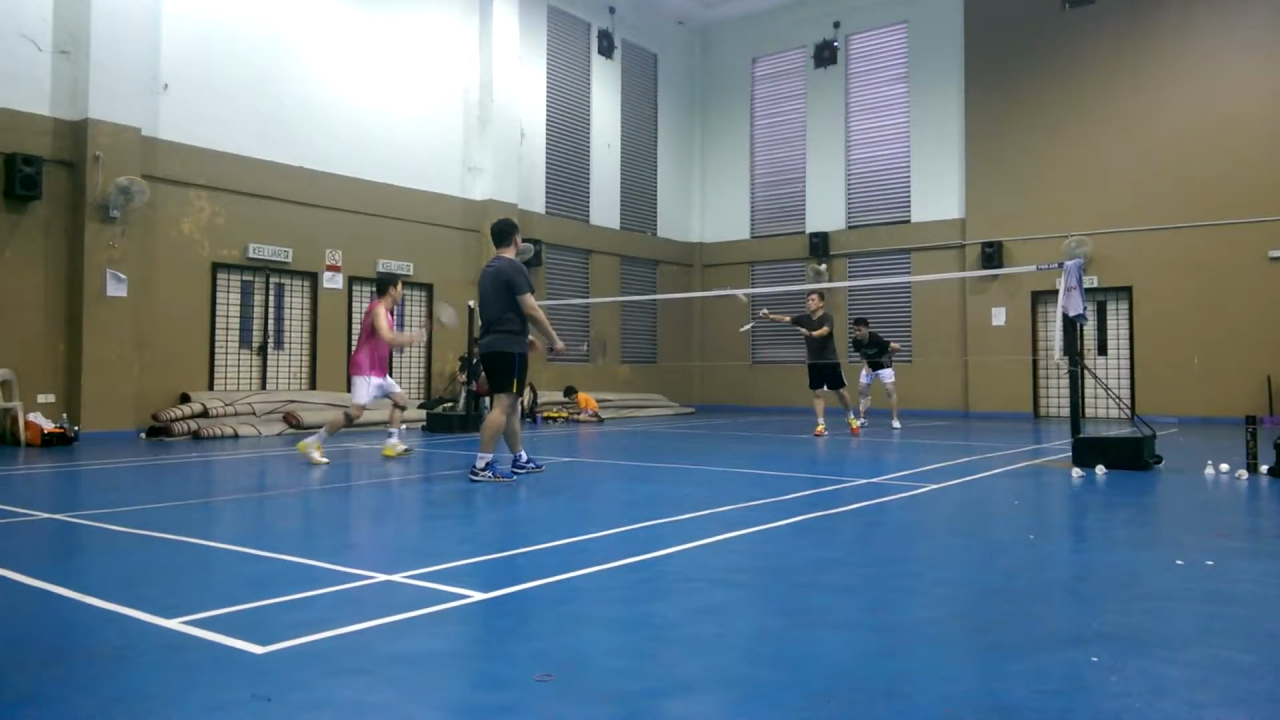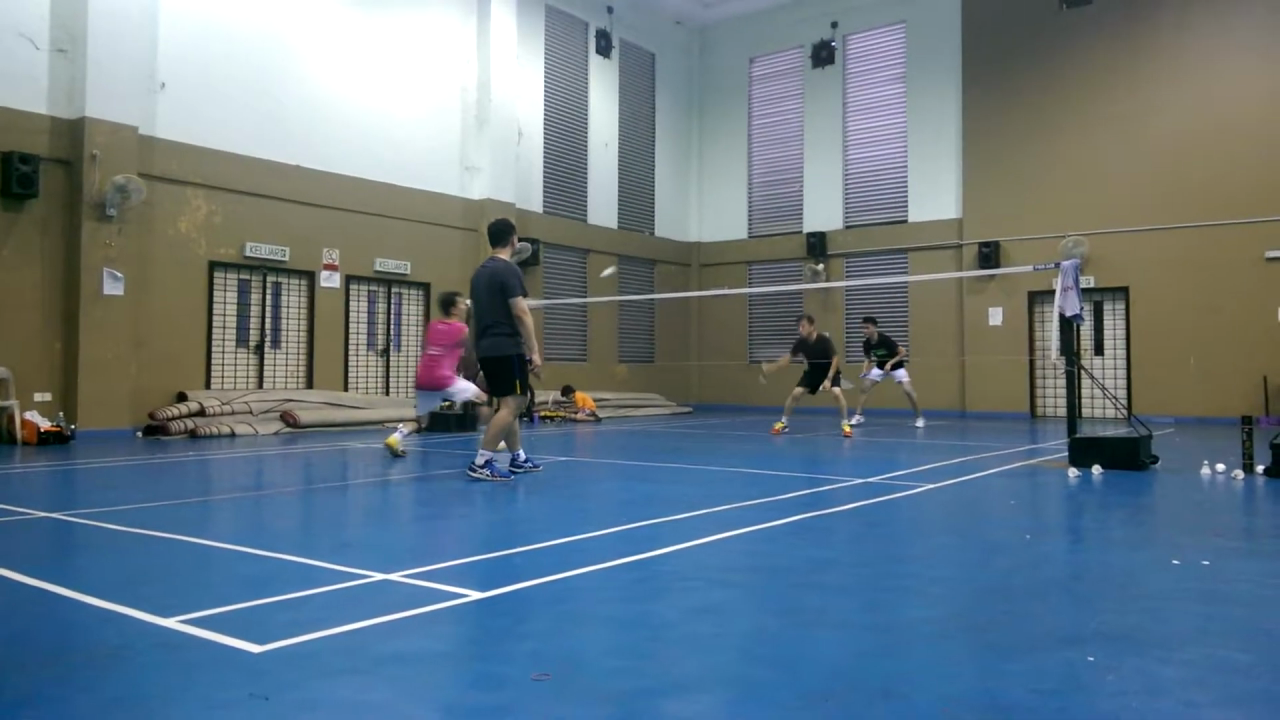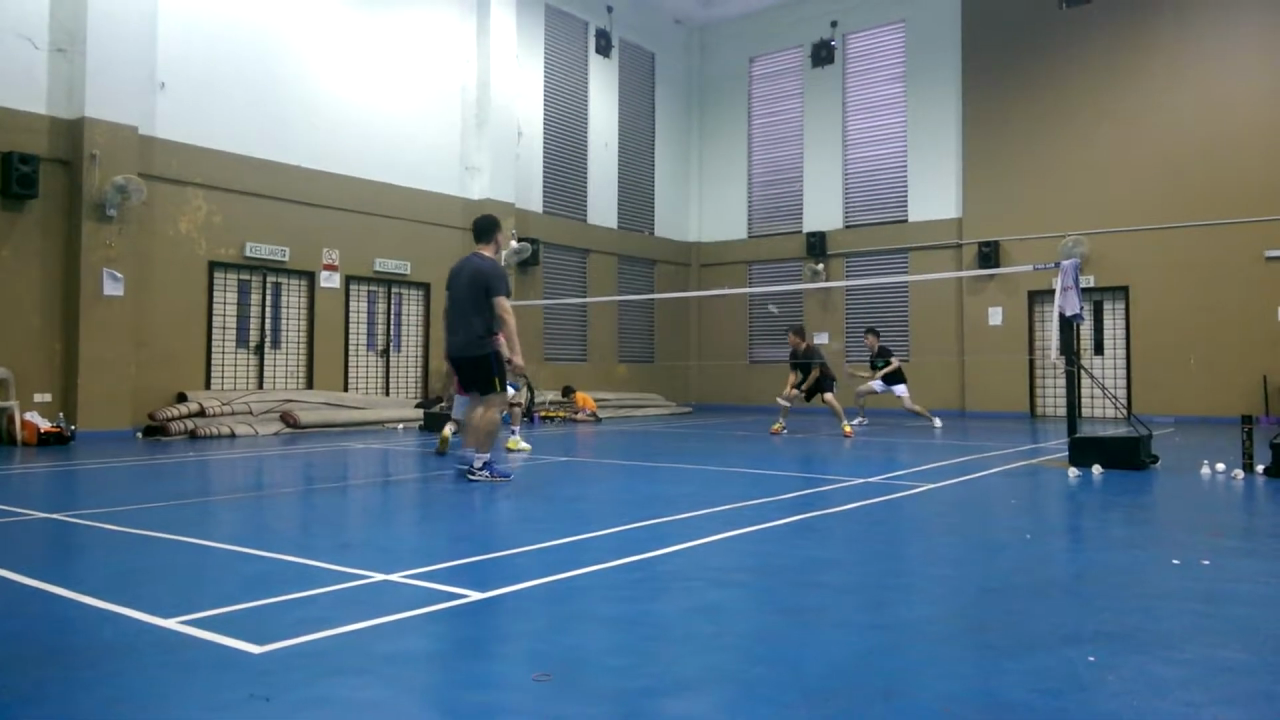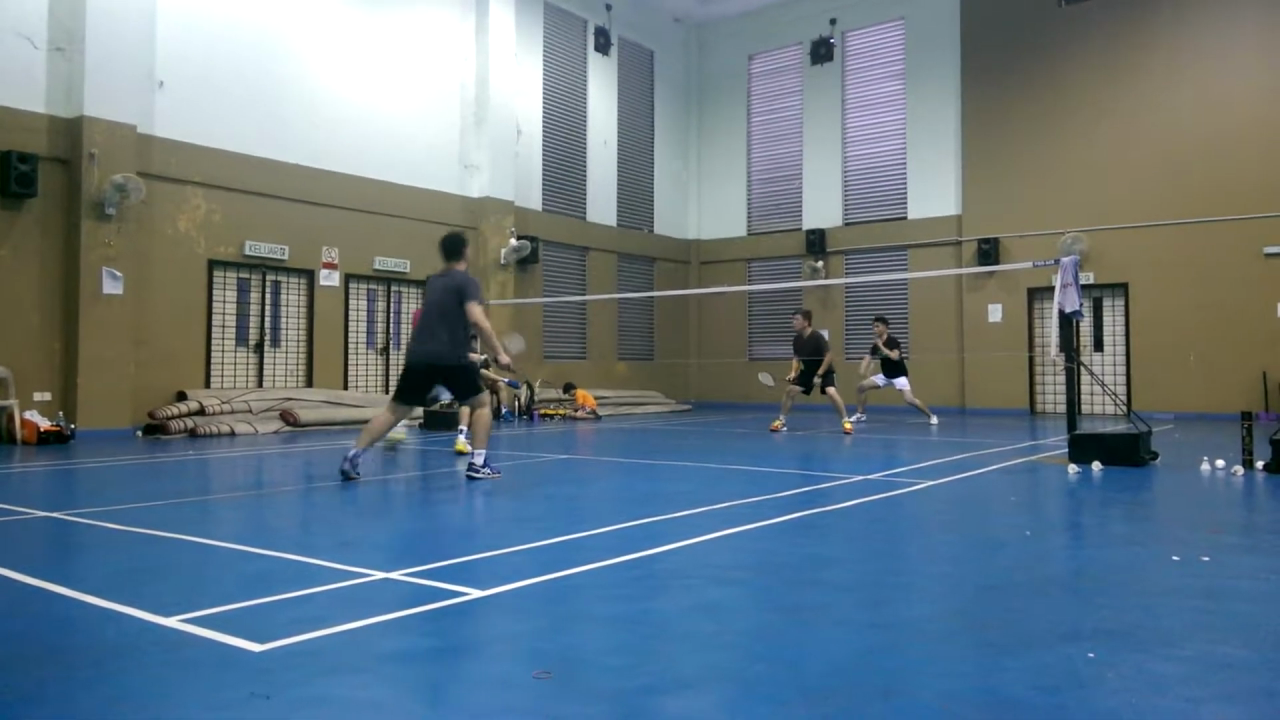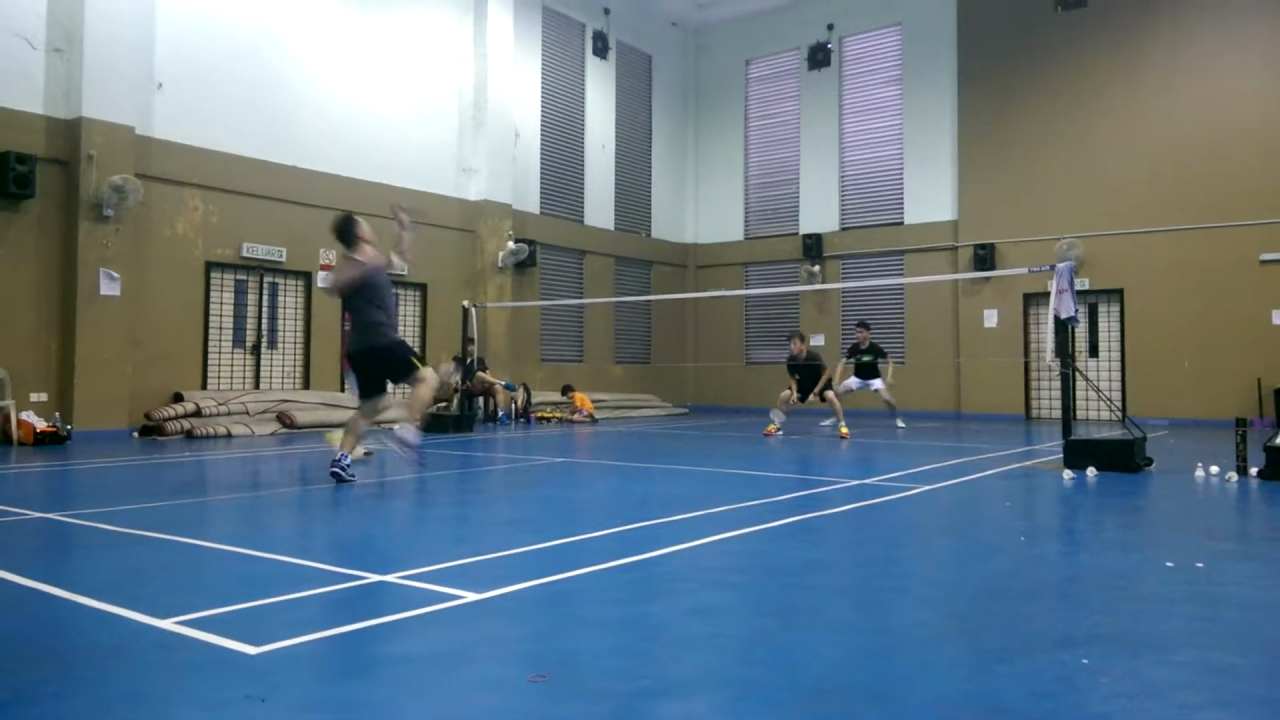
dt=0.4s
person 1, frame 1
left shoulder: (487, 271)
right shoulder: (514, 268)
right elbow: (531, 311)
left wrist: (525, 337)
right wrist: (554, 340)
left hip: (490, 346)
right hip: (508, 347)
left knee: (511, 404)
right knee: (502, 405)
left ankle: (520, 459)
right ankle: (482, 466)
person 1, frame 2
left shoulder: (480, 272)
right shoulder: (508, 270)
left elbow: (477, 315)
right elbow: (521, 314)
left wrist: (471, 349)
right wrist: (534, 352)
left hip: (487, 349)
right hip: (506, 349)
left knee: (508, 405)
right knee: (511, 405)
left ankle: (518, 458)
right ankle: (481, 463)
person 1, frame 3
left shoulder: (458, 267)
right shoulder: (492, 269)
left elbow: (448, 310)
right elbow: (503, 313)
left wrist: (450, 342)
right wrist: (516, 353)
left hip: (457, 348)
right hip: (481, 347)
left knee: (476, 402)
right knee: (495, 403)
right ankle: (479, 466)
person 1, frame 4
left shoulder: (433, 282)
right shoulder: (466, 281)
right elbow: (477, 319)
right wrist: (499, 353)
left hip: (418, 357)
right hip: (451, 358)
left knee: (395, 411)
right knee: (481, 404)
left ankle: (353, 457)
right ankle: (478, 463)
person 1, frame 5
left shoulder: (374, 262)
right shoulder: (353, 265)
left elbow: (398, 256)
right elbow: (334, 287)
left wrist: (403, 228)
right wrist: (360, 267)
left hip: (361, 348)
right hip: (379, 342)
left knee: (369, 407)
right knee: (428, 380)
left ankle: (340, 460)
right ankle: (406, 431)
